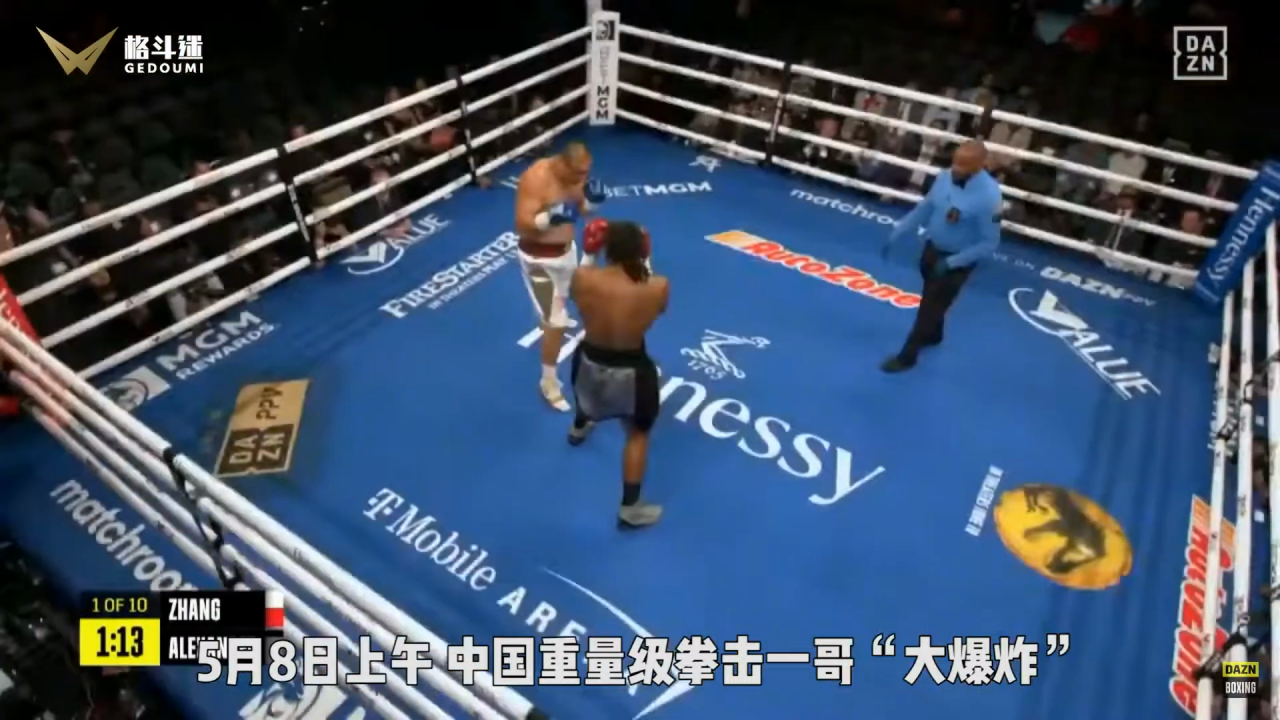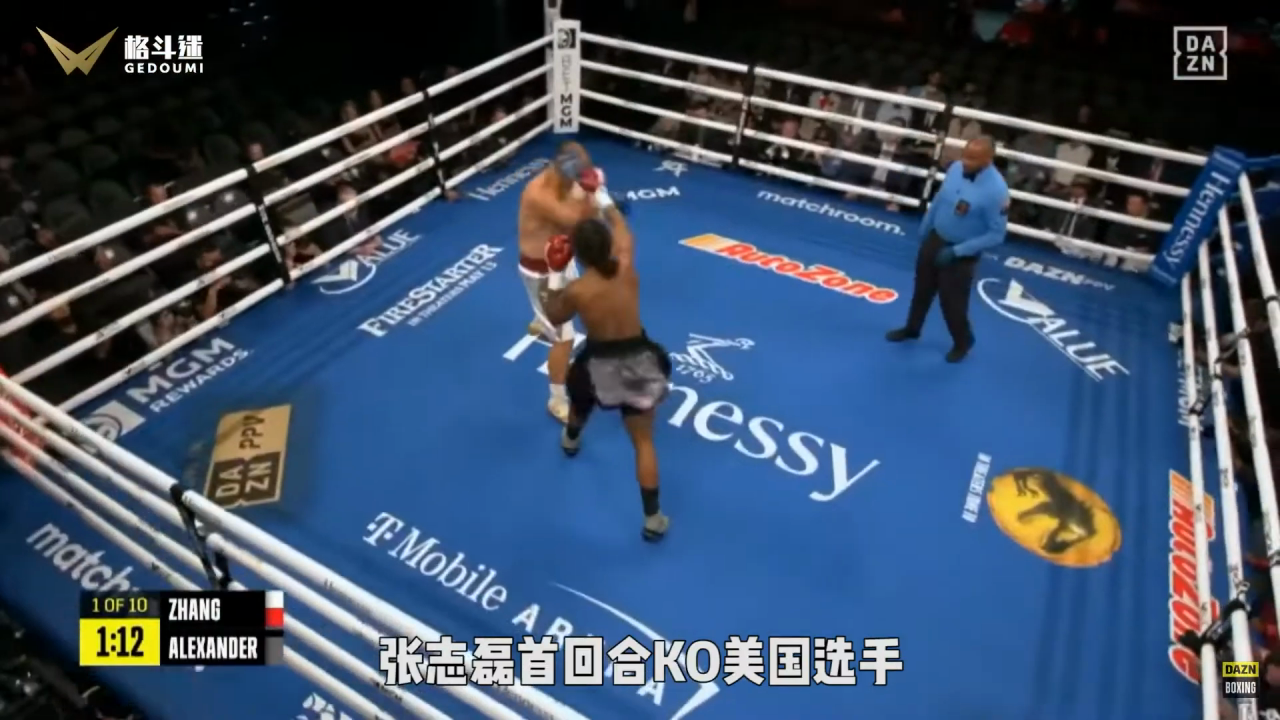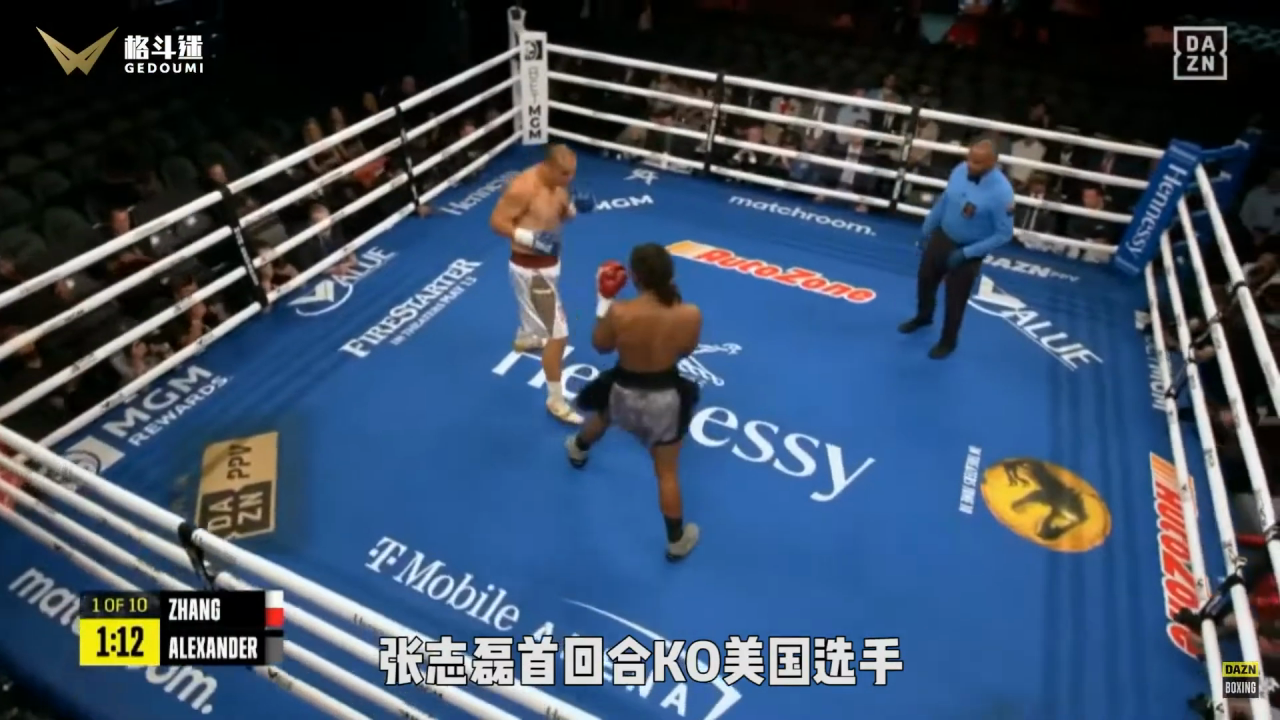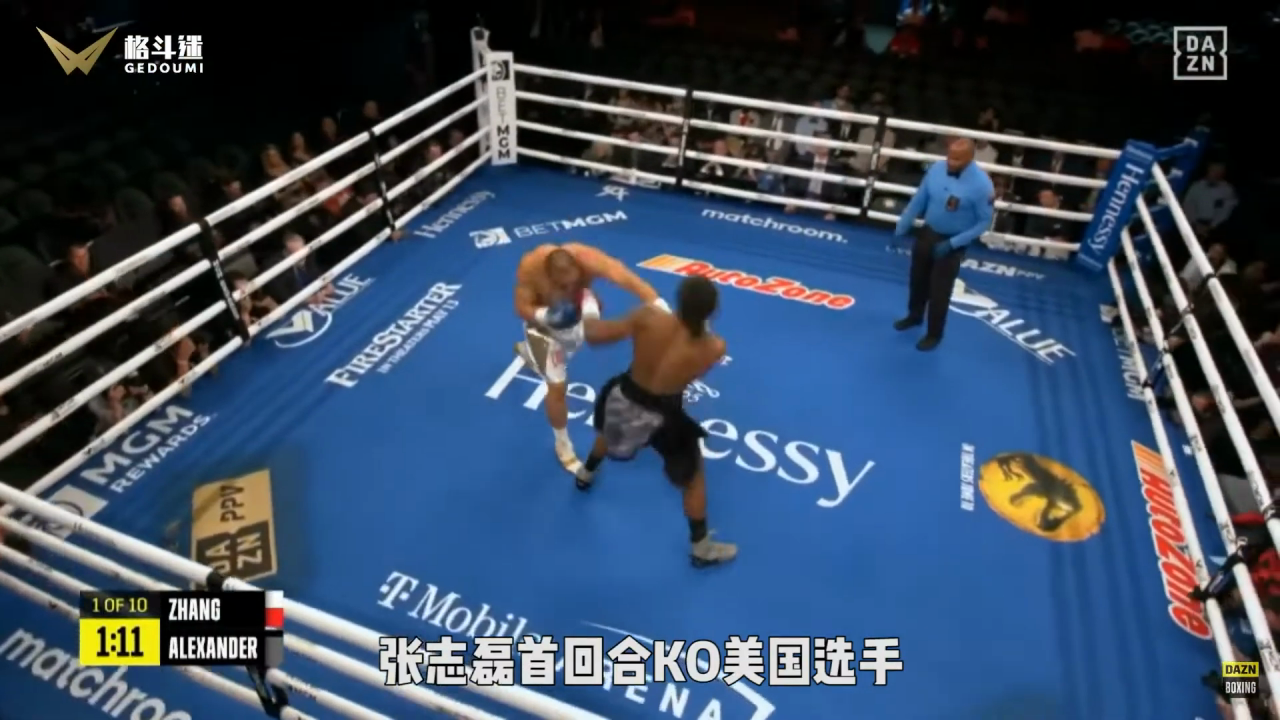
dt=0.5s
person 1, frame 1
left shoulder: (583, 278)
right shoulder: (657, 288)
right wrist: (644, 262)
left hip: (590, 361)
right hip: (629, 371)
left knee: (589, 397)
right knee: (637, 436)
left ankle: (578, 429)
right ankle: (629, 509)
person 1, frame 2
left shoulder: (576, 291)
right shoulder: (625, 265)
left elbow: (555, 317)
right elbow: (619, 224)
left wrist: (555, 272)
right wrist: (600, 197)
left hip: (599, 364)
right hip: (638, 360)
left knee: (581, 401)
right knee: (644, 444)
left ankle: (571, 440)
right ankle: (653, 519)
person 1, frame 3
left shoulder: (619, 313)
right shoulder: (690, 315)
left elbow: (601, 345)
left wrist: (604, 298)
left hip: (624, 390)
right hip: (666, 396)
left knee: (601, 414)
right knee: (667, 472)
left ankle: (578, 450)
right ankle: (677, 541)
person 1, frame 4
left shoulder: (649, 318)
right shoulder: (715, 348)
left elbow: (600, 334)
right wrist: (702, 319)
left hip: (625, 401)
right hip: (662, 419)
left knee: (609, 431)
right knee: (693, 478)
left ankle: (585, 473)
right ankle: (702, 547)
person 2, frame 1
left shoulder: (576, 174)
right shoulder: (536, 178)
left elbow: (580, 210)
right elbow: (523, 223)
left wrist: (590, 199)
right wrist: (550, 217)
left hip: (566, 248)
right hip: (539, 257)
left knee: (565, 291)
right knee: (558, 324)
left ankle: (547, 318)
right ankle: (549, 383)
person 2, frame 2
left shoulder: (570, 180)
right shoulder: (539, 193)
left elbow: (588, 209)
right elbow: (573, 219)
right wrist: (580, 186)
right hip: (540, 270)
right knee: (564, 338)
left ankle: (540, 323)
right ankle: (558, 402)
person 2, frame 3
left shoulder: (556, 181)
right shoulder: (524, 187)
left elbow: (562, 213)
right elbow: (497, 221)
left wrist: (576, 206)
right wrist: (533, 240)
left hip: (548, 260)
right hip: (531, 267)
left knee: (534, 305)
right knee: (557, 334)
left ankle: (526, 337)
right ankle: (556, 400)
person 2, frame 4
left shoulder: (587, 258)
right shoulder: (531, 265)
left elbow: (630, 278)
right elbow: (522, 307)
left wrist: (660, 307)
right wrist: (549, 316)
left hip: (579, 319)
right hip: (544, 323)
left knee: (564, 356)
right knee: (557, 385)
left ankle: (529, 350)
right ankle: (563, 445)
person 3, frame 1
left shoulder: (988, 197)
right shoulder: (946, 177)
left elbow: (989, 243)
right elbow: (924, 208)
left wrist: (951, 263)
right wrist: (895, 235)
left hip: (957, 261)
right hip: (933, 249)
left knee: (930, 306)
right knee: (930, 298)
left ankle: (907, 356)
right ankle: (932, 335)
person 3, frame 2
left shoulder: (996, 190)
right shoulder: (956, 168)
left elbow: (996, 234)
left wrist: (957, 251)
right wrist: (924, 231)
left hip: (963, 254)
right hip: (935, 239)
left knee: (952, 301)
right knee: (922, 288)
left ankle: (963, 341)
right ankle: (912, 328)
person 3, frame 3
left shoulder: (1001, 192)
right shoulder: (960, 171)
left elbow: (1004, 234)
left wrist: (966, 253)
right wrist: (927, 230)
left hip: (969, 251)
right hip: (941, 237)
left knee: (955, 298)
right knee: (925, 279)
left ankle: (948, 341)
right ankle: (923, 316)
person 3, frame 4
left shoulder: (981, 184)
right shoulder: (936, 169)
left elbow: (984, 222)
right elbow: (918, 200)
left wrist: (953, 243)
right wrist: (900, 229)
left hip: (953, 242)
right hip: (927, 233)
left knee: (939, 289)
right knee: (918, 278)
left ankle: (934, 333)
right ankle: (915, 315)
